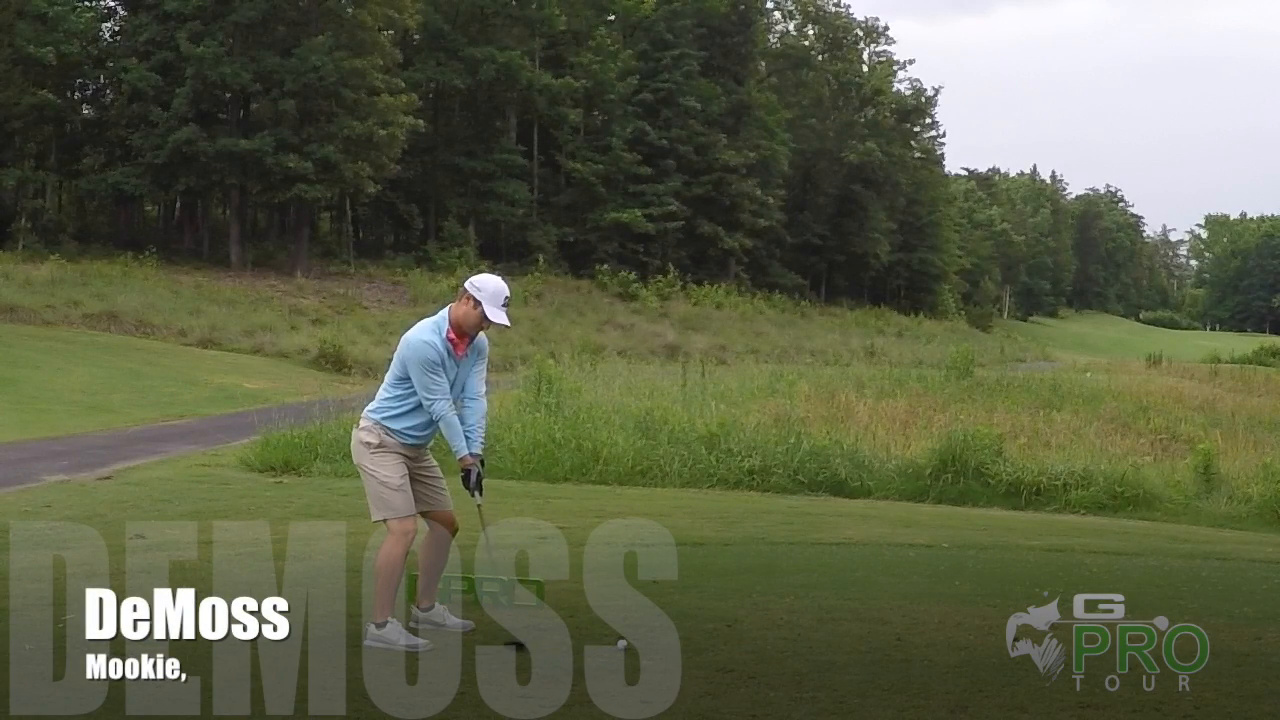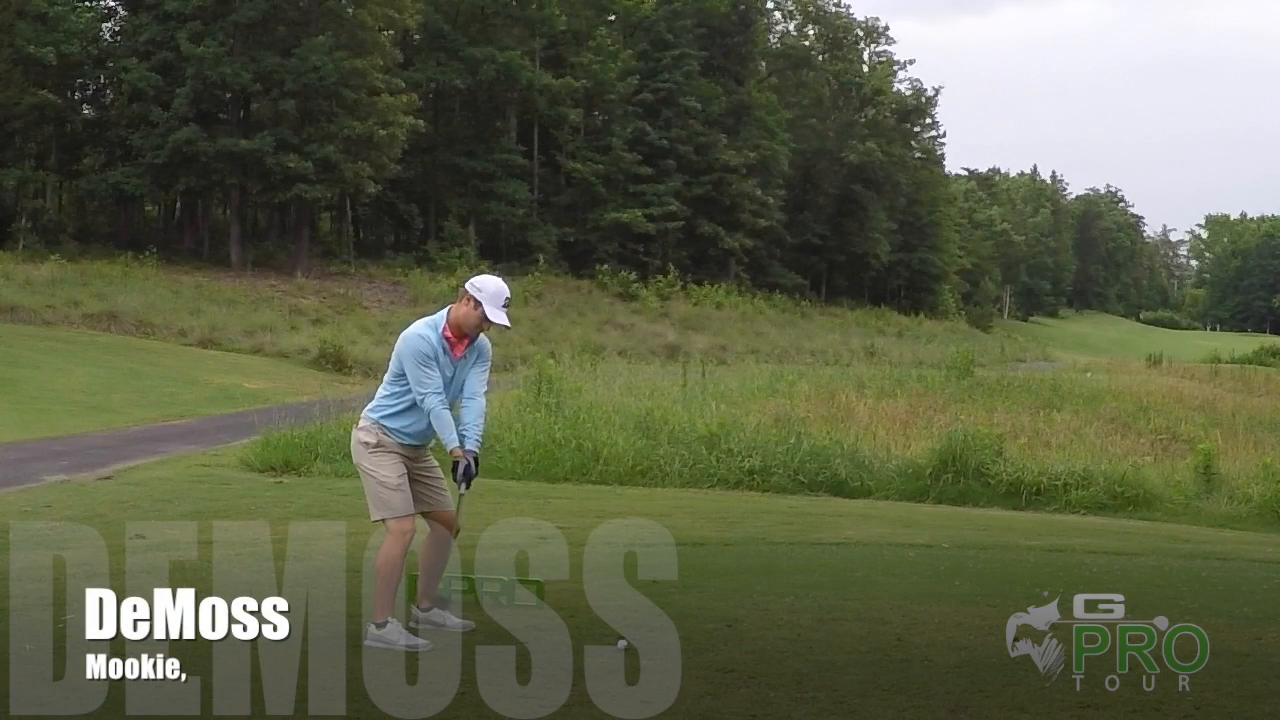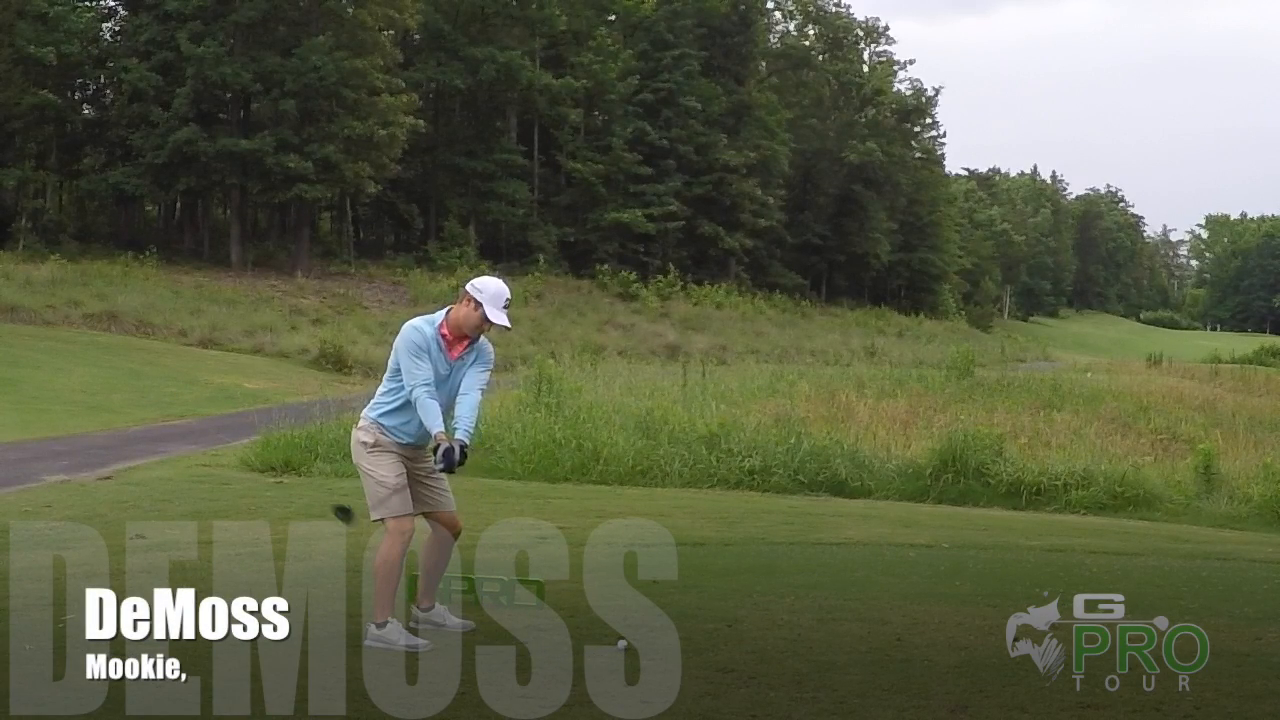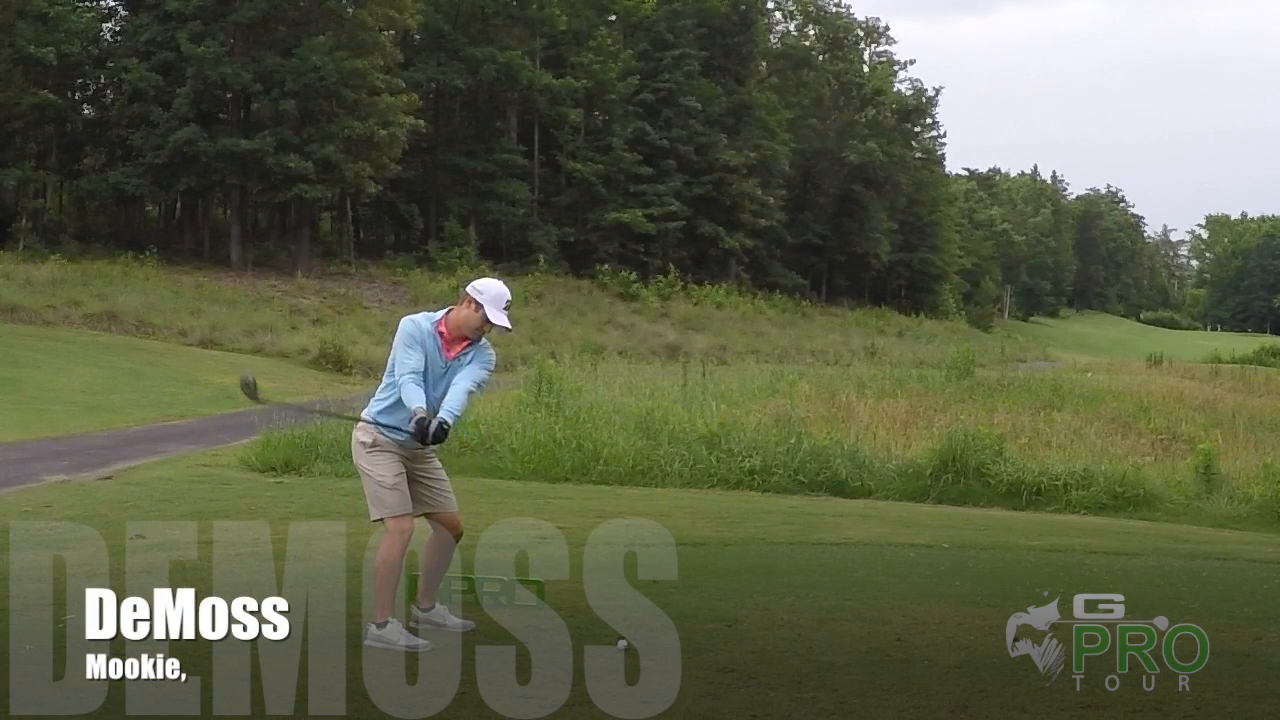
dt=0.5s
person 1, frame 1
left shoulder: (477, 345)
right shoulder: (423, 342)
left elbow: (474, 399)
right elbow: (440, 407)
left wrist: (475, 454)
right wrist: (464, 457)
left hip: (416, 446)
right hip: (381, 441)
left knee: (445, 523)
right knee: (403, 529)
left ankle: (425, 608)
right ankle: (380, 625)
person 1, frame 2
left shoulder: (480, 348)
right shoulder: (420, 337)
left elbow: (473, 400)
right elbow: (432, 402)
left wrist: (471, 450)
right wrist: (456, 451)
left hip: (417, 447)
right hip: (380, 440)
left knee: (446, 523)
right knee: (402, 529)
left ankle: (425, 607)
right ankle: (381, 625)
person 1, frame 3
left shoulder: (483, 353)
right shoulder: (417, 332)
left elbow: (470, 397)
right elbow: (421, 393)
left wrist: (460, 441)
right wrist: (440, 437)
left hip: (418, 447)
right hip: (379, 439)
left knee: (449, 525)
right knee: (401, 529)
left ankle: (425, 608)
right ankle: (381, 625)
person 1, frame 4
left shoulder: (483, 354)
right shoulder: (414, 327)
left elbow: (461, 390)
right elbow: (407, 379)
left wrist: (443, 422)
right wrist: (420, 414)
left hip: (419, 447)
right hip: (380, 439)
left knee: (450, 526)
right knee: (400, 528)
left ankle: (425, 607)
right ankle: (381, 625)
